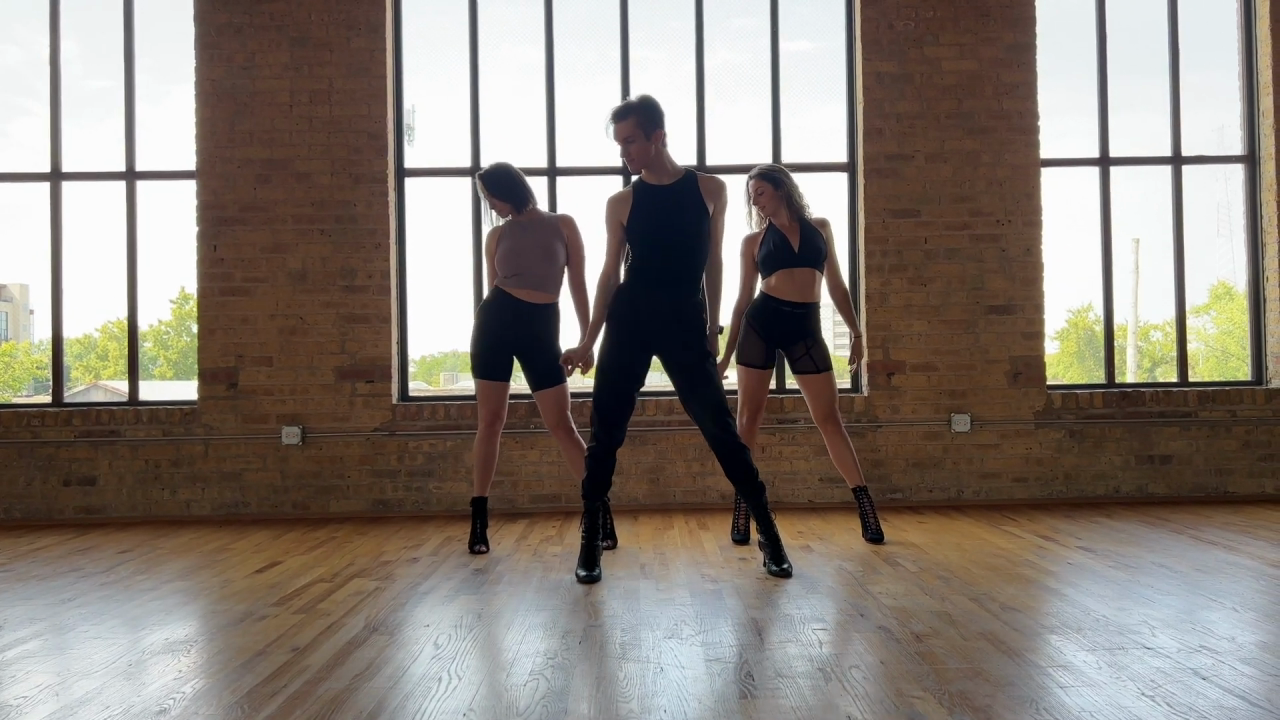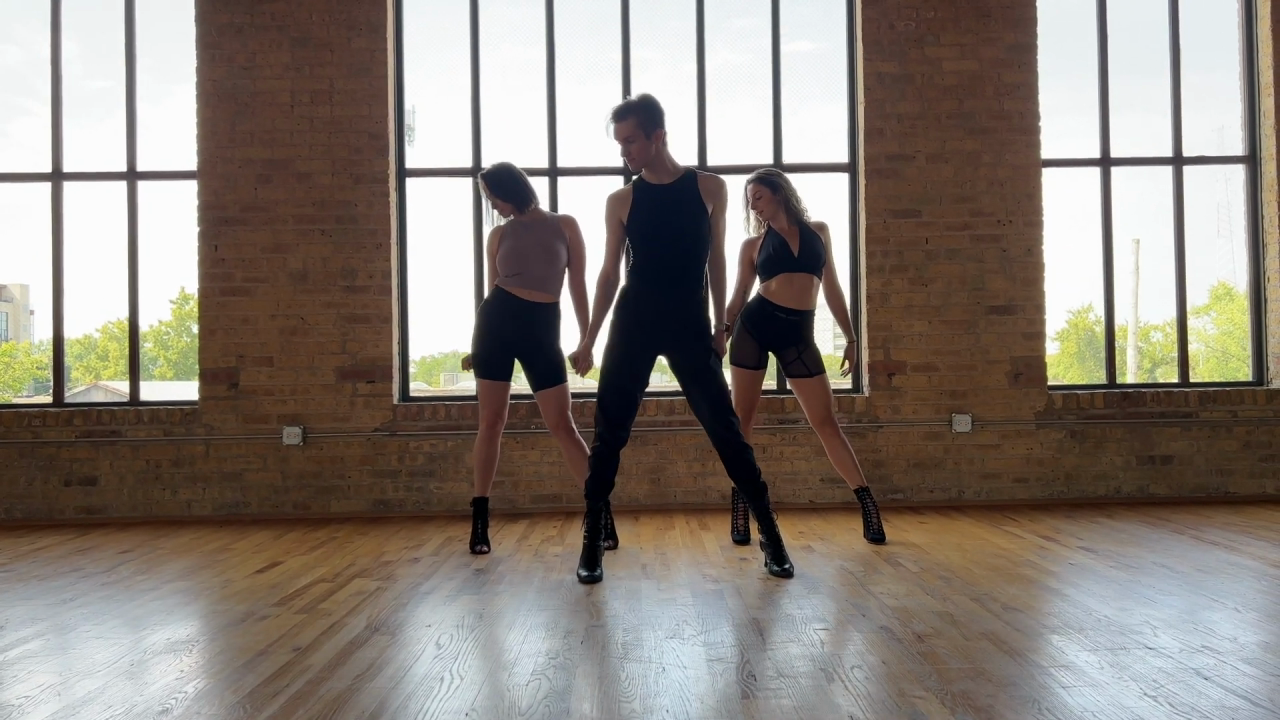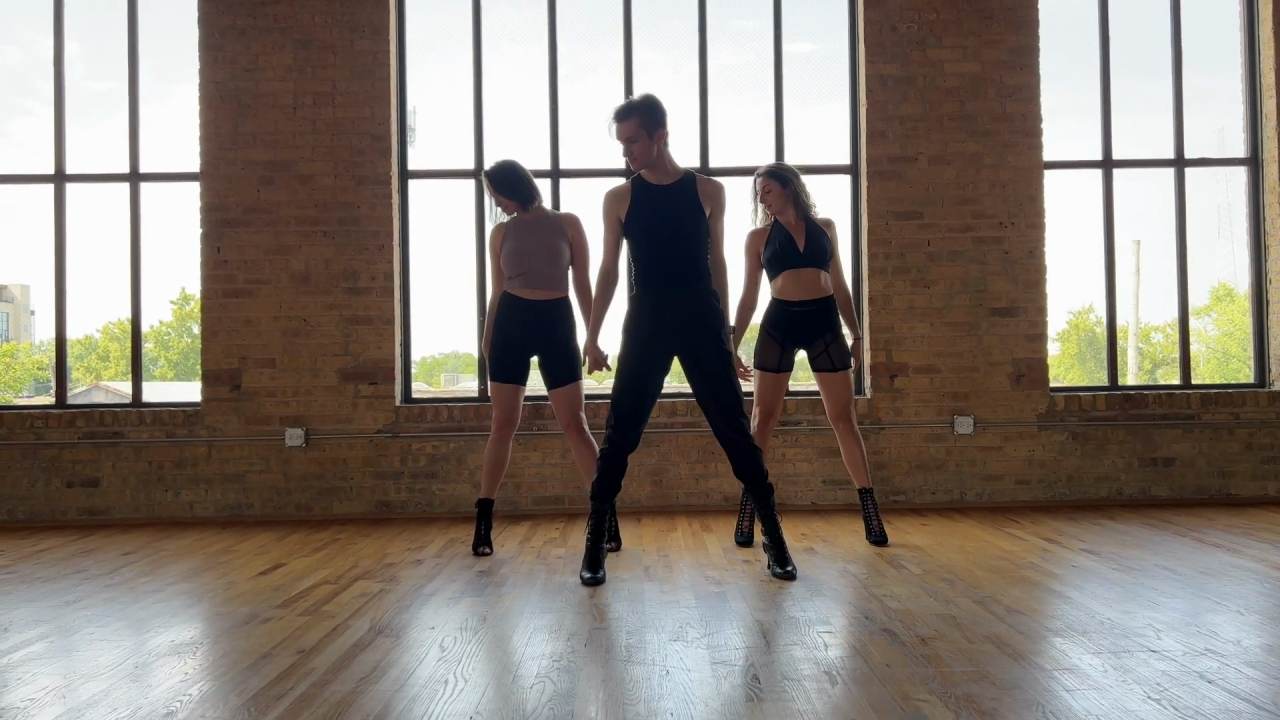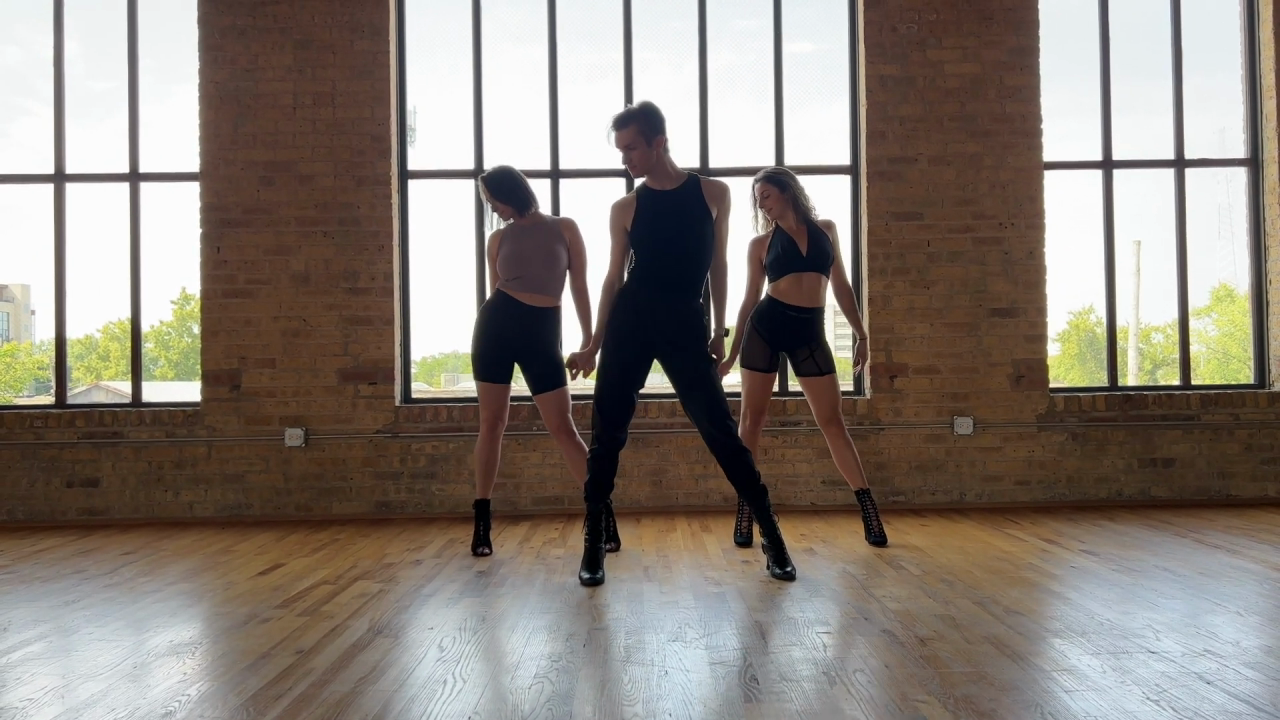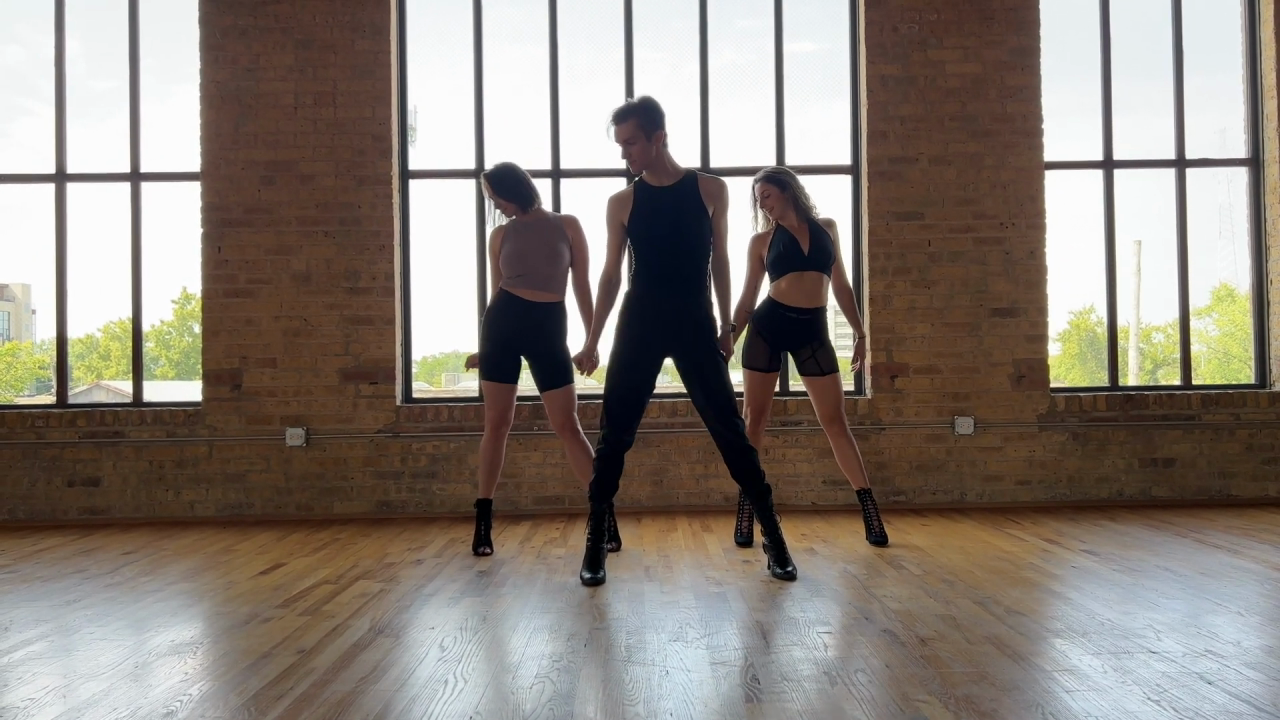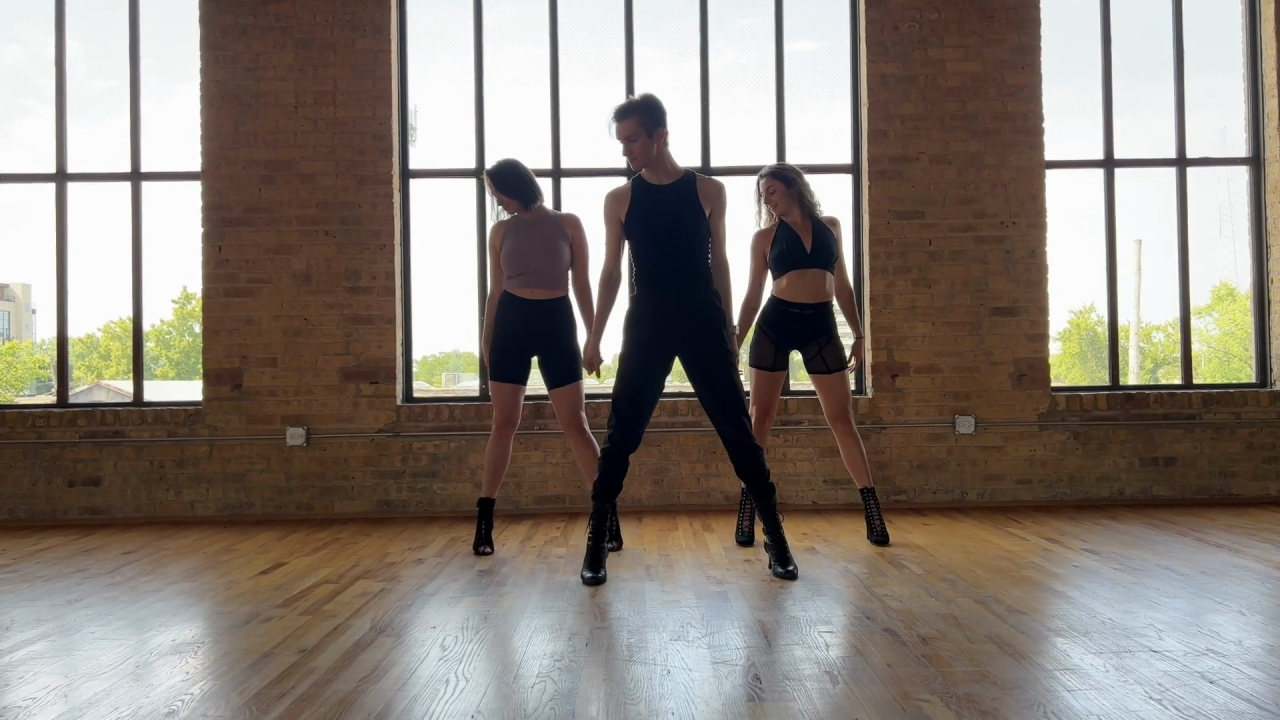
dt=0.4s
person 1, frame 1
left shoulder: (709, 189)
right shoulder: (621, 203)
left elbow: (713, 261)
right elbow: (611, 273)
left wrist: (712, 327)
right wrist: (588, 341)
left hip: (685, 320)
right hip: (629, 318)
left knee: (719, 427)
right knee: (606, 428)
left ankle: (767, 532)
right ankle: (590, 541)
person 1, frame 2
left shoulder: (709, 188)
right shoulder: (621, 201)
left elbow: (715, 260)
right elbow: (610, 272)
left wrist: (720, 325)
right wrist: (588, 339)
left hip: (689, 319)
right hip: (635, 318)
left knee: (723, 426)
right knee: (610, 429)
left ankle: (769, 533)
right ankle: (592, 541)
person 1, frame 3
left shoulder: (708, 191)
right shoulder: (618, 198)
left elbow: (716, 261)
right elbow: (609, 270)
left wrist: (726, 328)
right wrist: (591, 336)
left hip: (700, 319)
right hip: (647, 319)
left knee: (733, 429)
right knee: (621, 431)
left ankle: (773, 536)
right ankle: (595, 543)
person 1, frame 4
left shoulder: (713, 193)
right shoulder: (625, 208)
left elbow: (718, 264)
right elbow: (615, 277)
left wrist: (719, 330)
right wrist: (593, 345)
left hip: (686, 323)
right hip: (631, 320)
left knee: (720, 429)
right knee: (607, 431)
left ankle: (771, 536)
right ankle: (593, 544)
person 1, frame 5
left shoulder: (710, 190)
right shoulder: (622, 203)
left elbow: (719, 261)
right elbow: (611, 274)
left wrist: (726, 325)
right wrist: (592, 341)
left hip: (695, 320)
right hip: (640, 320)
left knee: (728, 427)
right knee: (615, 431)
left ankle: (773, 535)
right ankle: (595, 543)
person 1, frame 6
left shoulder: (709, 191)
right shoulder: (619, 199)
left elbow: (718, 260)
right elbow: (611, 271)
left wrist: (729, 327)
right wrist: (594, 338)
left hip: (702, 319)
right hip: (647, 320)
left knee: (736, 429)
right knee: (623, 430)
left ankle: (775, 536)
right ankle: (597, 541)
person 2, frame 1
left shoulder: (562, 225)
right shoulder: (497, 234)
left elbow: (578, 284)
right elbow: (492, 287)
left wrist: (587, 338)
right wrist: (478, 345)
left hip: (540, 329)
right hip: (496, 322)
left knee: (561, 425)
right knee: (490, 422)
left ankle: (600, 512)
right ankle: (479, 521)
person 2, frame 2
left shoulder: (564, 225)
right shoulder: (499, 234)
left elbow: (578, 285)
right elbow: (493, 288)
right wrist: (477, 346)
left hip: (542, 329)
right hip: (498, 321)
left knee: (562, 426)
right knee: (491, 423)
left ankle: (602, 512)
right ankle: (479, 521)
person 2, frame 3
left shoulder: (567, 223)
right shoulder: (501, 232)
left elbow: (582, 282)
right elbow: (497, 292)
right wrist: (486, 344)
left hip: (556, 325)
right hip: (510, 325)
left knee: (574, 426)
right knee: (503, 425)
left ankle: (606, 515)
right ankle: (483, 522)
person 2, frame 4
left shoulder: (564, 228)
right shoulder: (499, 238)
left elbow: (579, 287)
right elbow: (494, 290)
left wrist: (589, 340)
right wrist: (478, 345)
left hip: (542, 332)
right hip: (498, 325)
left knee: (562, 428)
right knee: (491, 425)
left ankle: (603, 515)
right ankle: (481, 523)
person 2, frame 5
left shoulder: (567, 225)
right shoulder: (500, 234)
left elbow: (582, 284)
right elbow: (497, 289)
right wrist: (484, 346)
left hip: (549, 329)
right hip: (505, 323)
left knee: (568, 427)
right knee: (496, 425)
left ankle: (605, 515)
right ankle: (483, 523)
person 2, frame 6
left shoulder: (567, 224)
right shoulder: (500, 230)
left elbow: (582, 283)
right elbow: (495, 290)
right wrist: (485, 342)
left hip: (556, 324)
right hip: (511, 325)
left knee: (574, 425)
right knee: (503, 425)
left ankle: (608, 515)
right ankle: (484, 522)
person 3, frame 1
left shoulder: (820, 227)
right shoulder: (753, 240)
left elbow: (836, 284)
right elbow: (744, 298)
left wrist: (856, 331)
right wrist: (727, 353)
left hip: (806, 329)
right hip: (761, 324)
left knee: (829, 419)
right knee: (748, 417)
left ankle: (865, 506)
right ankle: (742, 509)
person 3, frame 2
left shoulder: (818, 231)
right shoulder: (753, 244)
left elbow: (832, 289)
right elbow: (737, 300)
left wrist: (851, 338)
left hip: (799, 335)
right hip: (755, 328)
left knee: (826, 423)
right knee: (741, 418)
left ankle: (867, 505)
right ankle: (740, 510)
person 3, frame 3
left shoulder: (825, 227)
right shoulder: (758, 237)
left elbow: (839, 285)
right elbow: (749, 296)
left wrist: (856, 334)
right wrist: (732, 346)
left hip: (825, 325)
right hip: (778, 325)
left knee: (843, 418)
right knee: (763, 418)
left ankle: (870, 509)
right ankle: (748, 510)
person 3, frame 4
left shoulder: (826, 229)
right shoulder: (761, 243)
left elbow: (841, 287)
right elbow: (750, 300)
left wrist: (861, 334)
right wrist: (732, 354)
left hip: (810, 333)
right hip: (766, 327)
left knee: (833, 422)
right knee: (752, 419)
left ankle: (868, 510)
right ankle: (745, 512)
person 3, frame 5
left shoulder: (827, 227)
right shoulder: (761, 241)
left elbow: (841, 286)
right elbow: (747, 300)
left wrist: (860, 333)
right wrist: (727, 343)
left hip: (813, 333)
right hip: (768, 328)
left knee: (835, 422)
right knee: (753, 419)
left ankle: (870, 510)
right ankle: (745, 512)
person 3, frame 6
left shoulder: (830, 226)
right shoulder: (765, 236)
left elbow: (842, 285)
right elbow: (753, 295)
left wrist: (858, 334)
right wrist: (734, 344)
left hip: (822, 328)
right hip: (774, 325)
left knee: (841, 420)
right knee: (759, 417)
left ankle: (872, 509)
right ankle: (747, 510)
